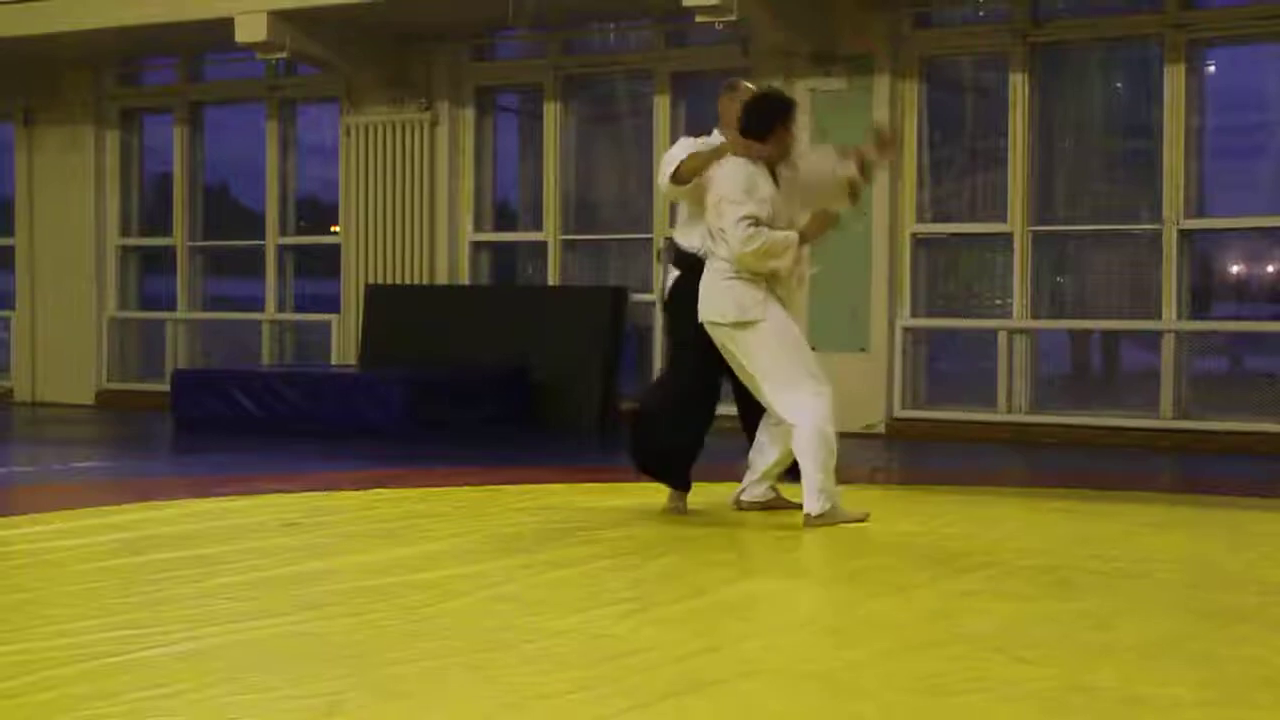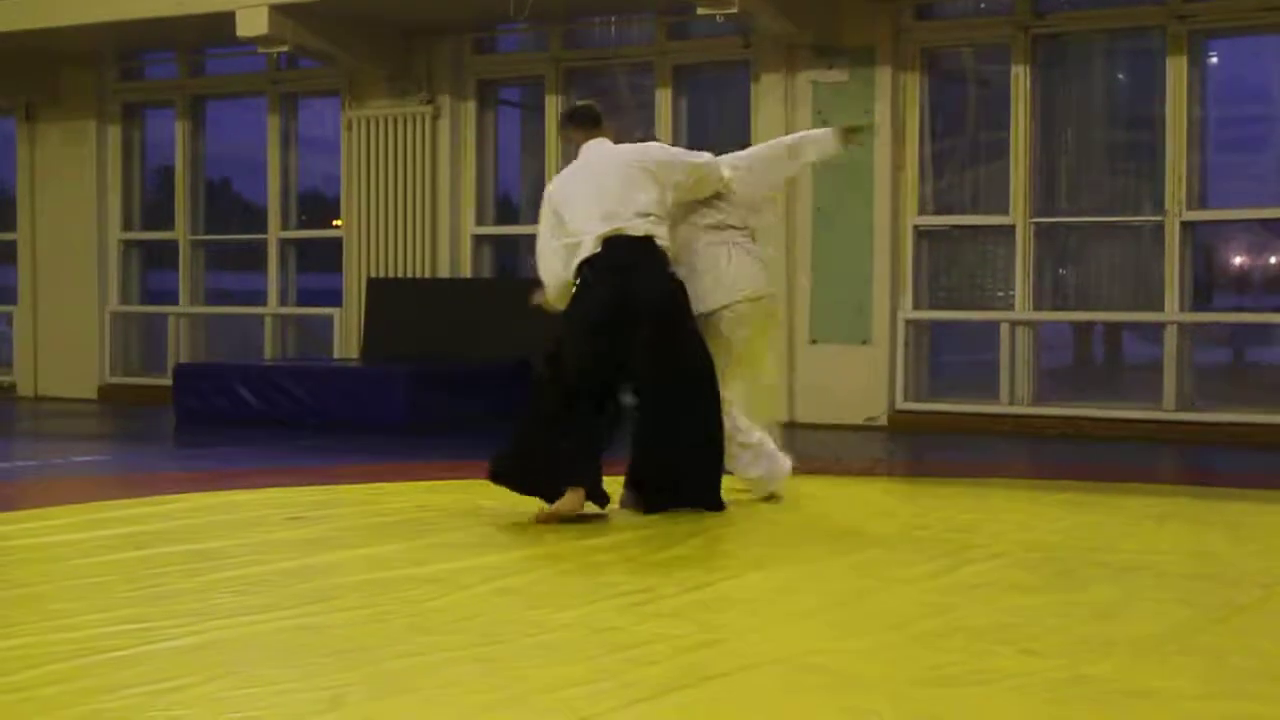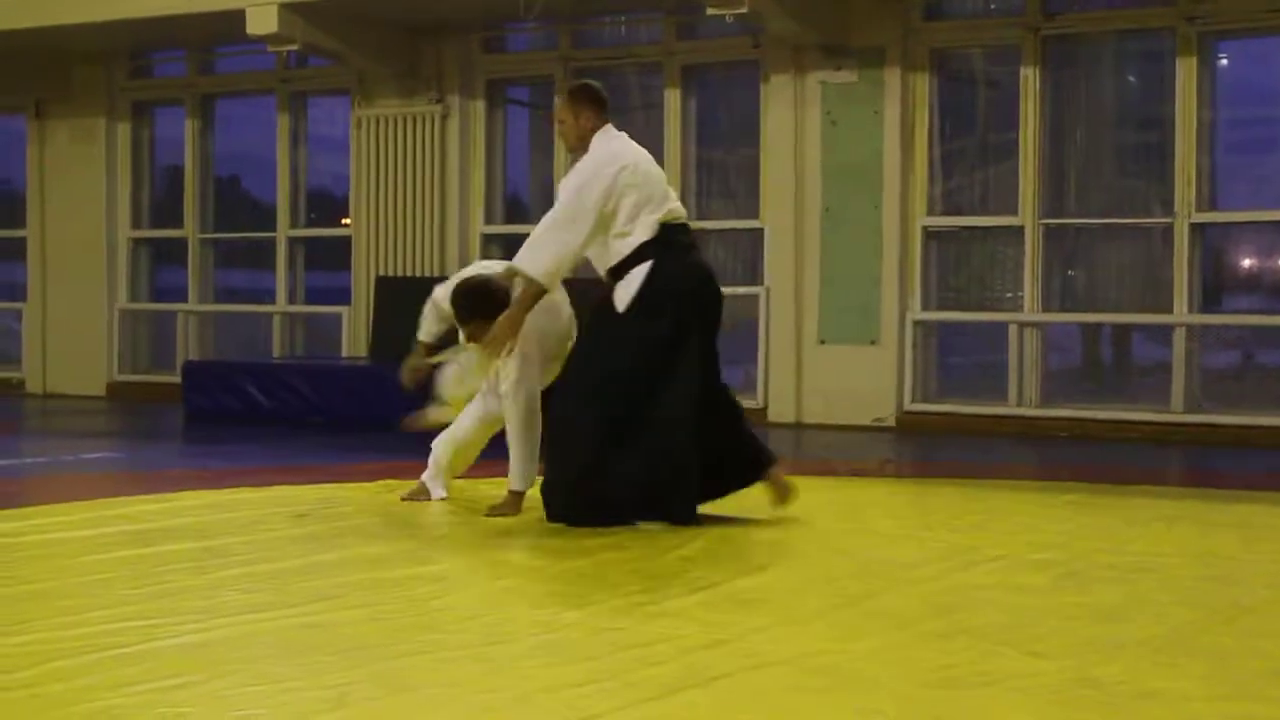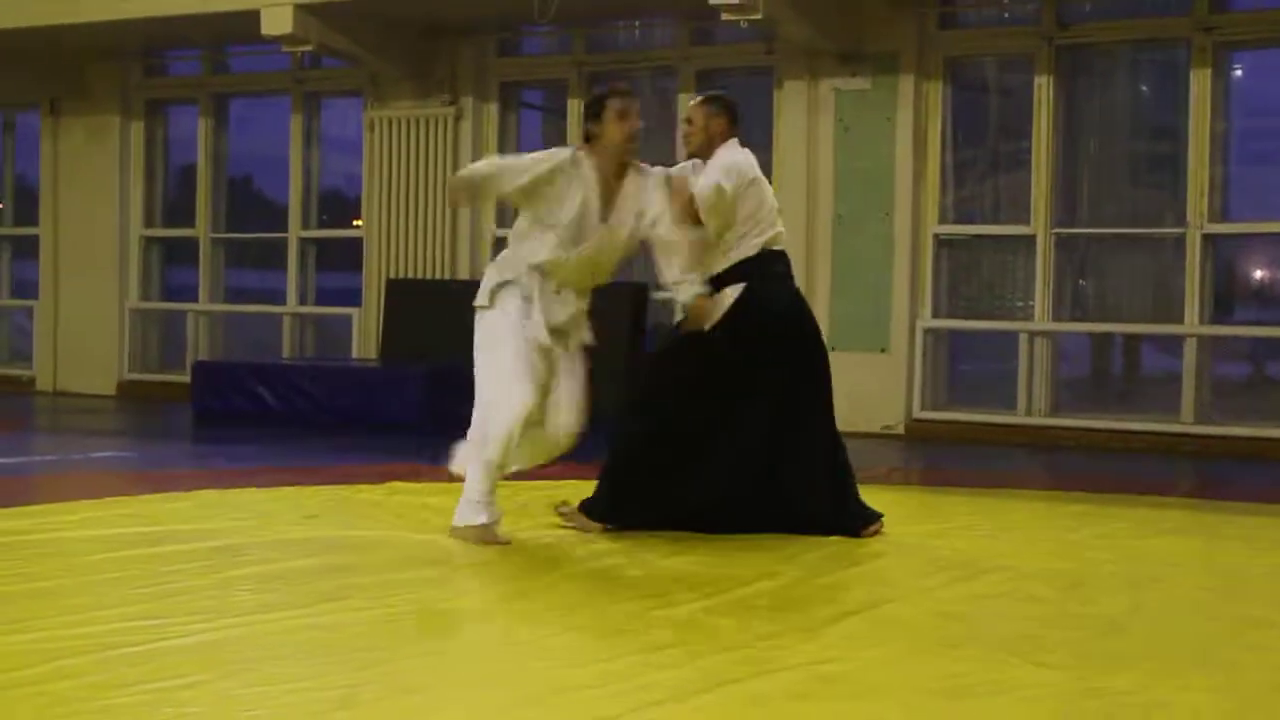
dt=0.5s
person 1, frame 1
right shoulder: (697, 149)
right elbow: (675, 178)
right wrist: (722, 150)
right hip: (695, 286)
right knee: (689, 386)
right ankle: (677, 485)
person 1, frame 2
left shoulder: (560, 187)
right shoulder: (648, 157)
left elbow: (550, 264)
right elbow: (711, 174)
left wrist: (563, 301)
left hip: (597, 289)
right hip: (654, 283)
left knee: (574, 390)
right knee: (672, 390)
left ankle: (572, 489)
right ankle: (653, 489)
person 1, frame 3
left shoulder: (598, 166)
right shoulder: (625, 152)
left elbow: (561, 234)
left wrist: (518, 310)
right wrist: (512, 273)
left hip: (654, 282)
right hip: (686, 275)
left knee: (600, 387)
right knee: (693, 384)
left ankle: (595, 500)
right ankle: (761, 467)
person 1, frame 4
left shoulder: (730, 166)
right shoulder: (725, 168)
left elbow: (703, 194)
right elbow: (675, 190)
left wrist: (688, 205)
left hip: (747, 306)
right hip: (777, 308)
left knee: (669, 400)
right knee: (791, 417)
left ankle: (606, 509)
right ankle: (843, 515)
person 2, frame 1
left shoulder: (776, 171)
right shoulder: (736, 175)
right elbow: (745, 244)
left wrist: (858, 168)
right wrist: (805, 235)
left hip: (750, 299)
right hip: (737, 301)
left knee: (788, 403)
right knee: (809, 397)
left ankle: (755, 489)
right ankle: (820, 506)
person 2, frame 2
right shoulder: (723, 170)
right elbow: (788, 150)
right wrist: (835, 135)
left hip: (708, 297)
right hip: (751, 287)
right knee: (737, 386)
left ankle: (768, 471)
person 2, frame 3
left shoulder: (521, 340)
right shoulder: (477, 279)
left elbow: (522, 421)
right elbow: (440, 303)
left wrist: (516, 496)
right wrist: (420, 351)
left knee: (484, 414)
right knee: (453, 385)
left ankle: (435, 479)
right ankle: (440, 414)
person 2, frame 4
left shoulder: (646, 187)
right shoulder: (561, 165)
left elbow: (672, 246)
right elbow: (499, 171)
left wrist: (694, 300)
right wrist: (470, 182)
left hip: (565, 310)
right hip: (513, 294)
left knee: (560, 427)
right knee: (513, 402)
left ankle: (473, 461)
right ankle: (472, 516)
